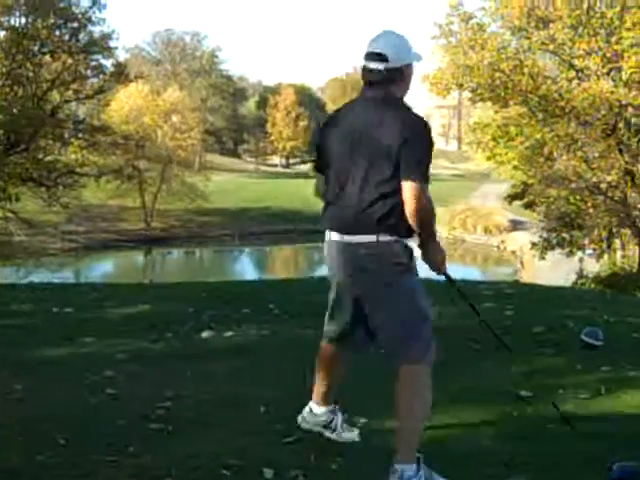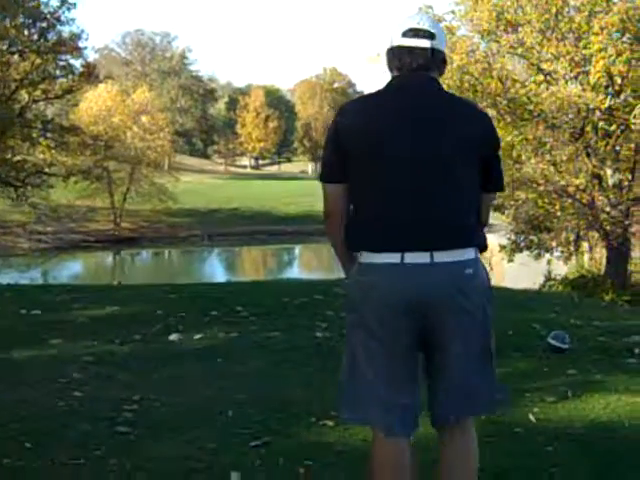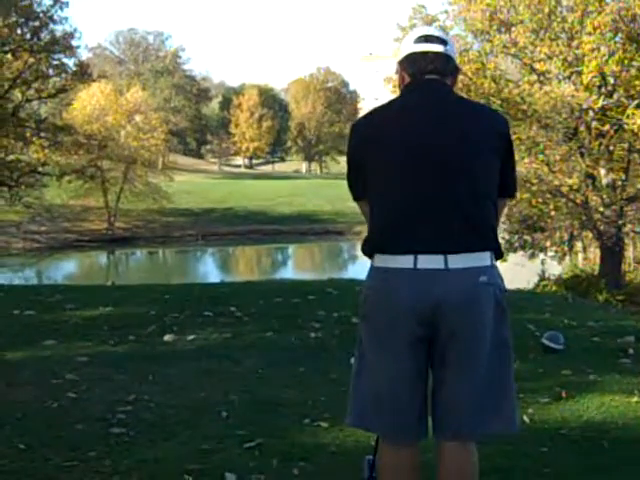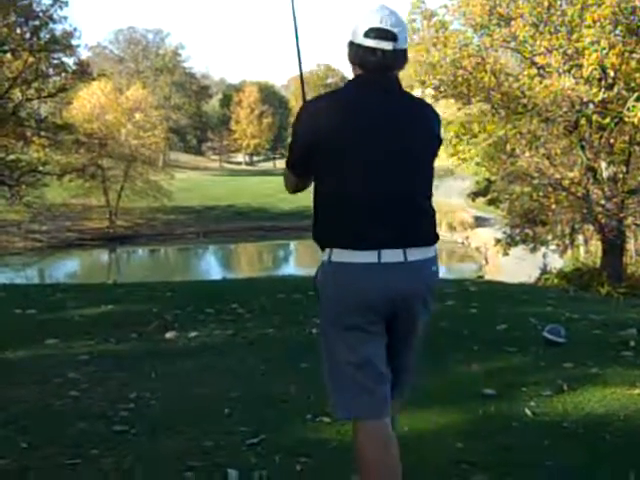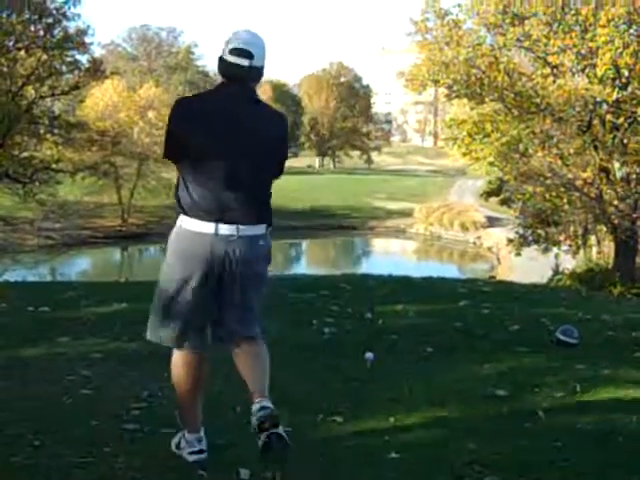
dt=1s
person 1, frame 1
left shoulder: (333, 122)
right shoulder: (411, 125)
left elbow: (322, 190)
right elbow: (416, 202)
right wrist: (431, 246)
left hip: (338, 243)
right hip: (381, 251)
left knee: (338, 333)
right knee: (416, 354)
left ankle: (318, 409)
person 1, frame 2
left shoulder: (352, 117)
right shoulder: (475, 120)
left elbow: (334, 211)
right elbow: (483, 211)
left wrist: (353, 270)
left hip: (381, 277)
right hip: (457, 274)
left knee: (389, 422)
right knee: (457, 418)
person 1, frame 3
left shoulder: (367, 128)
right shoulder: (491, 124)
right elbow: (494, 211)
left hip: (395, 280)
right hip: (471, 279)
left knee: (396, 431)
right knee: (460, 431)
person 1, frame 4
left shoulder: (321, 112)
right shoulder: (426, 118)
left elbow: (294, 183)
left hip: (350, 271)
right hip: (417, 267)
left knee: (368, 409)
right knee: (388, 394)
person 1, frame 5
left shoulder: (187, 109)
right shoulder: (275, 123)
left hip: (196, 236)
right hip: (251, 239)
left knee: (186, 340)
right knee: (246, 334)
left ankle: (192, 434)
right ankle: (263, 405)
